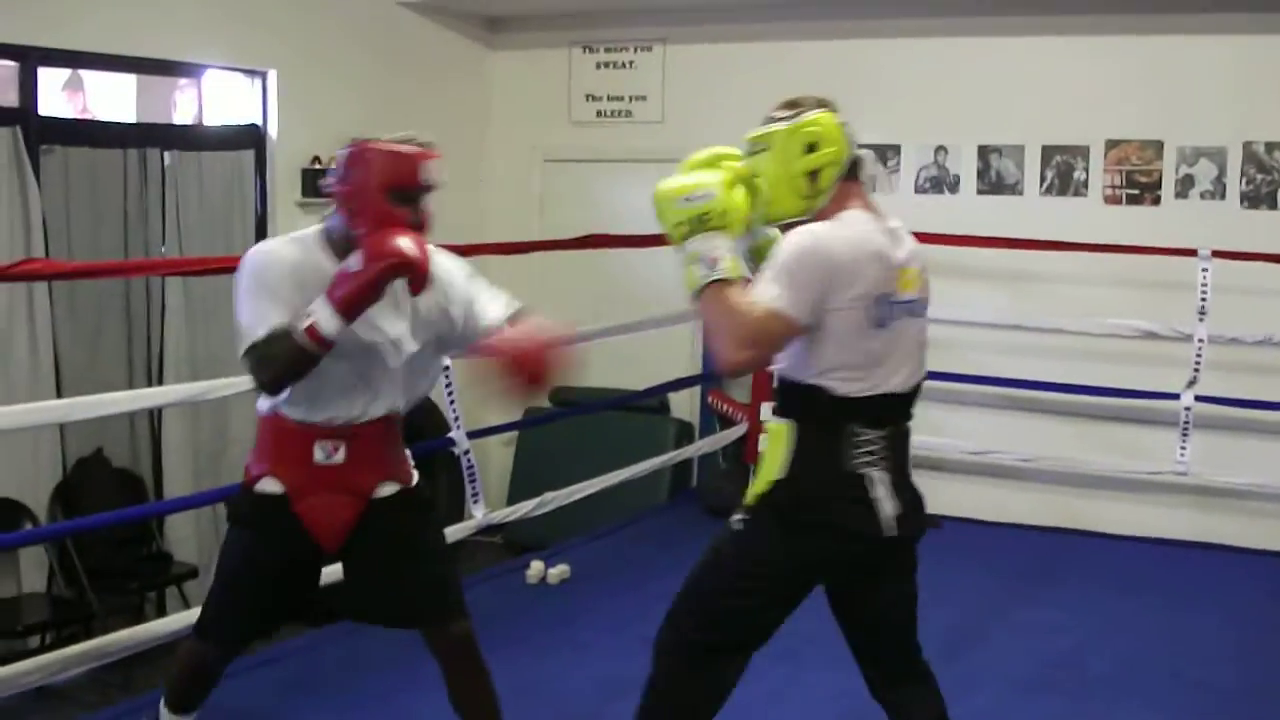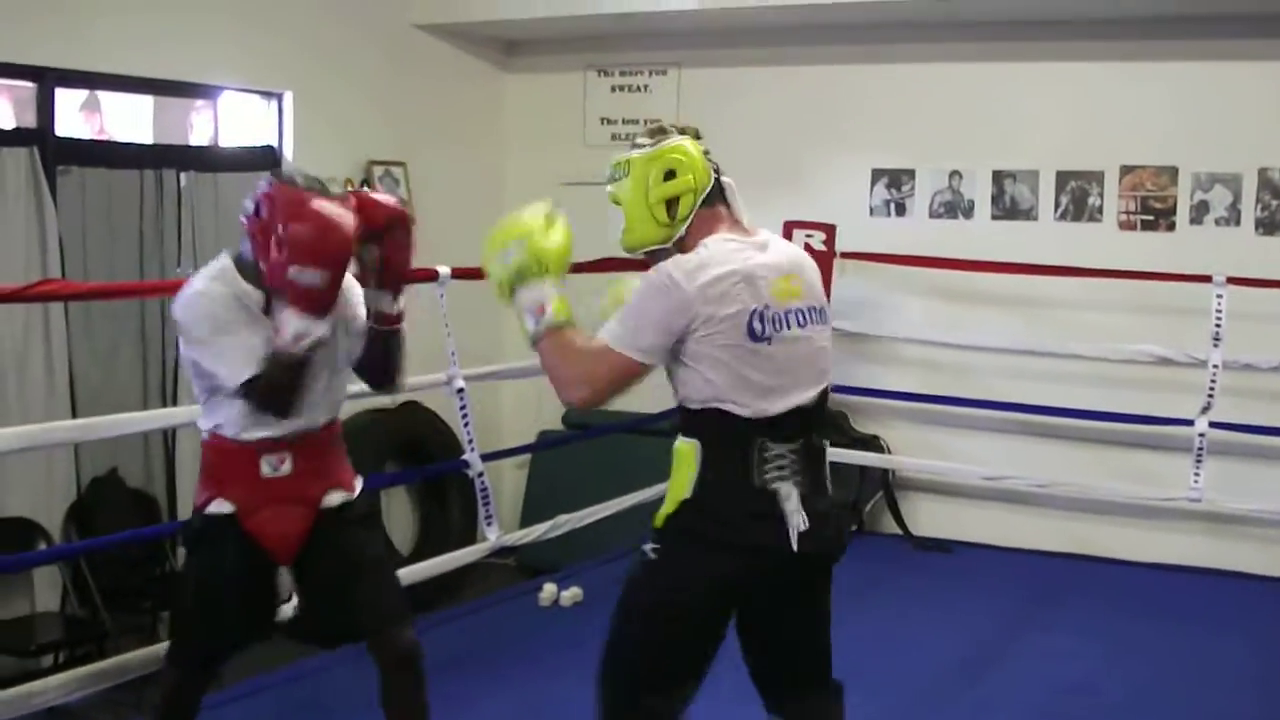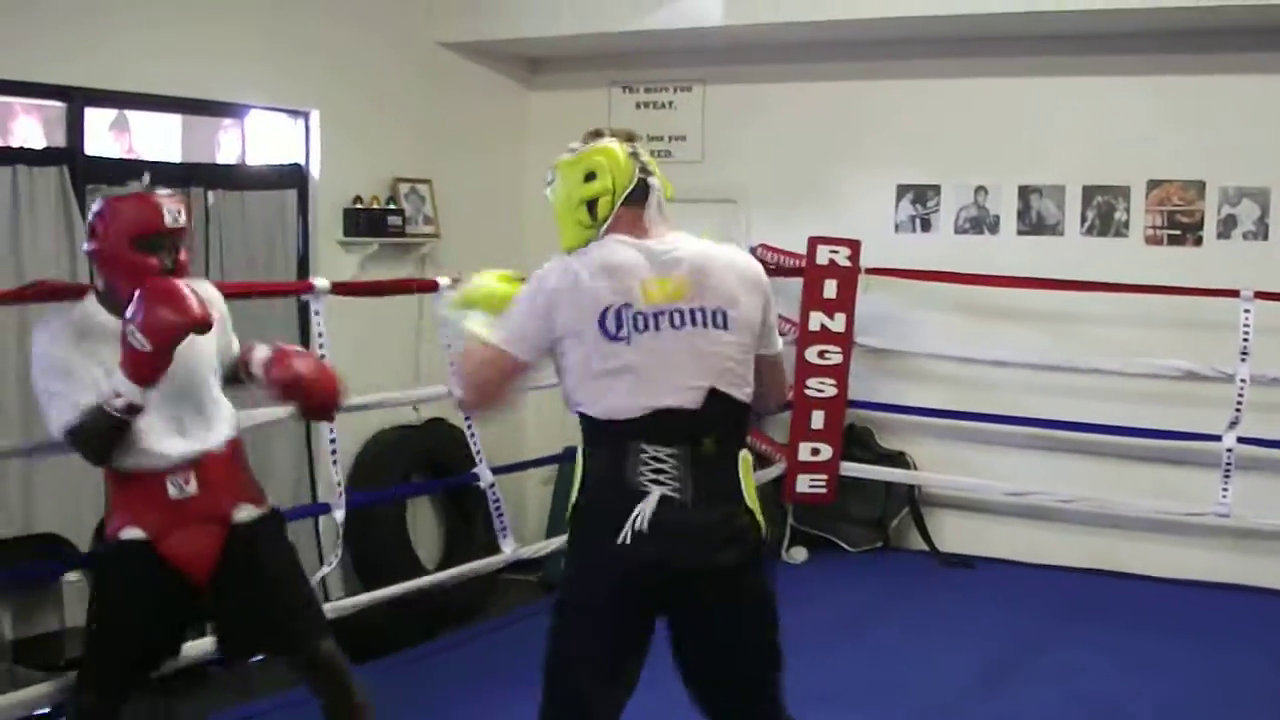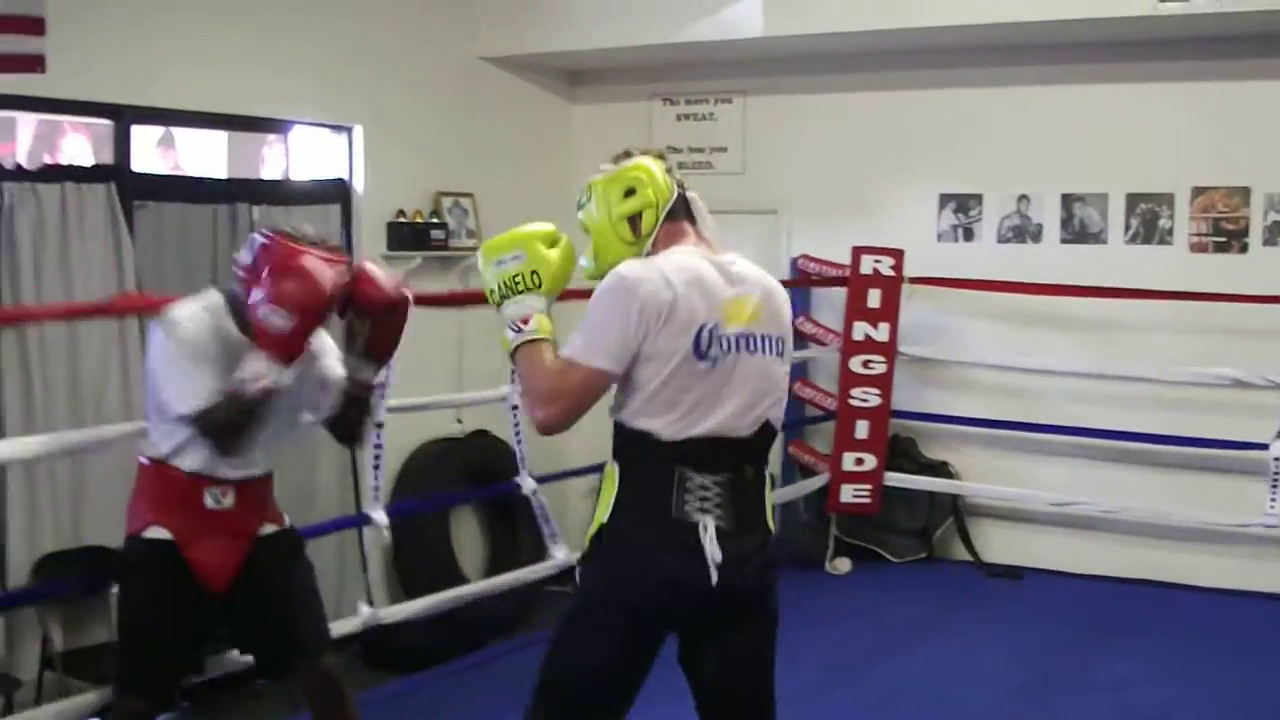
dt=0.4s
person 1, frame 1
left shoulder: (818, 246)
right shoulder: (901, 246)
left elbow: (735, 351)
left wrist: (707, 243)
right wrist: (750, 233)
left hip: (805, 502)
right hip: (884, 503)
left knee: (692, 655)
person 1, frame 2
left shoulder: (680, 279)
right shoulder: (798, 261)
left elbow: (582, 388)
left wrist: (533, 290)
left hip: (716, 523)
right hip: (808, 519)
person 1, frame 3
left shoulder: (568, 279)
right shoulder: (740, 268)
left elbow: (477, 390)
right elbow: (771, 394)
left wrist: (478, 318)
left hip: (616, 531)
right hip: (724, 524)
person 1, frame 4
left shoulder: (636, 285)
right shoulder: (770, 291)
left elbow: (549, 410)
left wrist: (522, 308)
left hip: (644, 548)
right hip: (742, 549)
person 2, frame 1
left shoulder: (427, 267)
right shoulder: (274, 263)
left elbow: (504, 324)
right elbow: (271, 373)
left wrist: (526, 344)
right wrist: (342, 301)
left hip: (380, 471)
right hip: (289, 472)
left knee: (452, 633)
right knee: (222, 635)
person 2, frame 2
left shoulder: (331, 276)
right shoulder: (203, 299)
left elbow: (382, 379)
right elbow: (276, 399)
left wrist: (385, 287)
right wrist: (304, 303)
left hip: (325, 482)
right hip: (238, 491)
left knee: (396, 640)
right knee: (194, 657)
person 2, frame 3
left shoulder: (202, 298)
right shoulder: (60, 337)
right elbow: (96, 448)
left wrist: (272, 366)
right wrist: (140, 366)
left hip: (230, 501)
right hip: (145, 520)
left knee: (316, 650)
person 2, frame 4
left shoulder: (306, 337)
right shoulder: (185, 326)
left elbow: (349, 433)
right elbow: (223, 437)
left wrist: (367, 357)
right wrist: (274, 353)
left hip: (252, 513)
right hip: (172, 518)
left knee: (318, 667)
